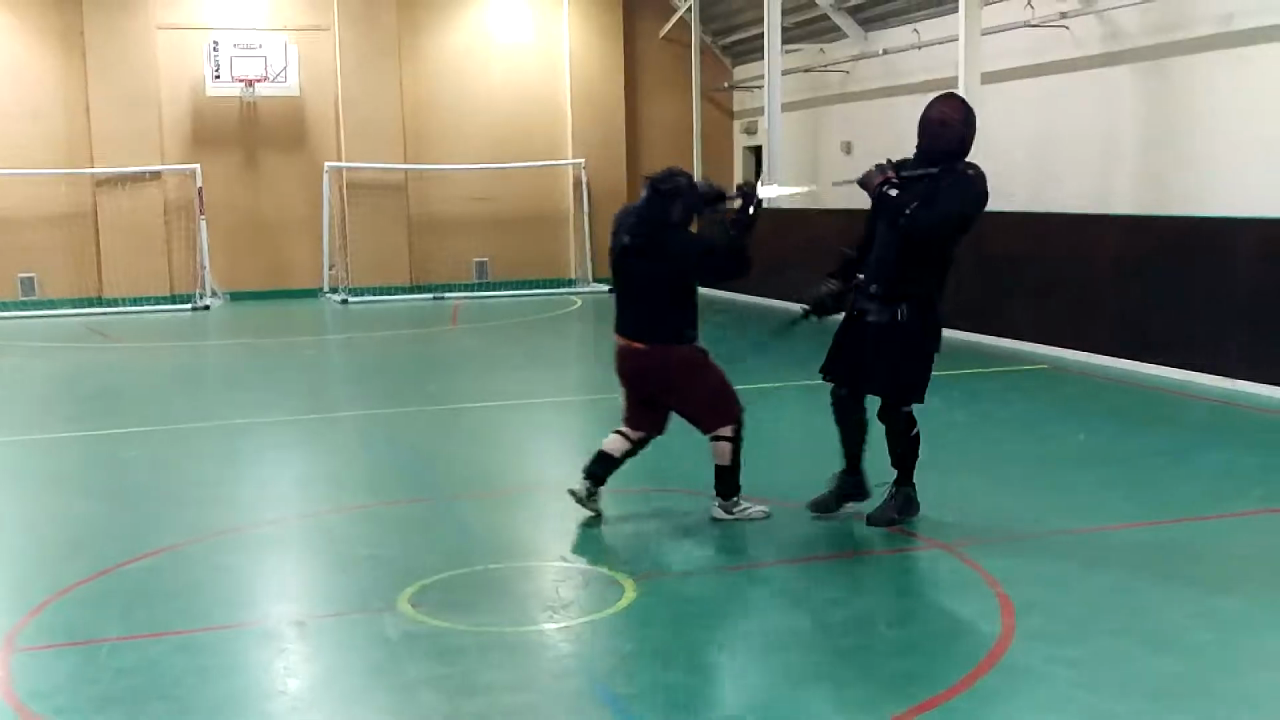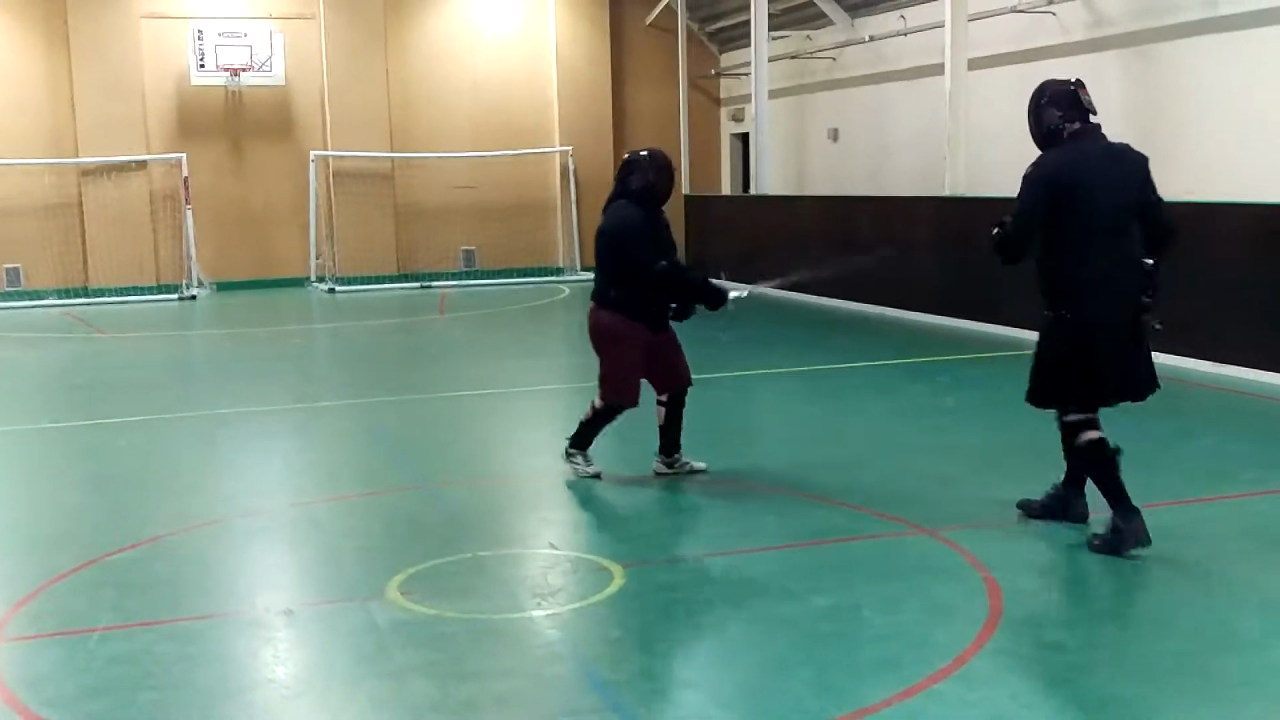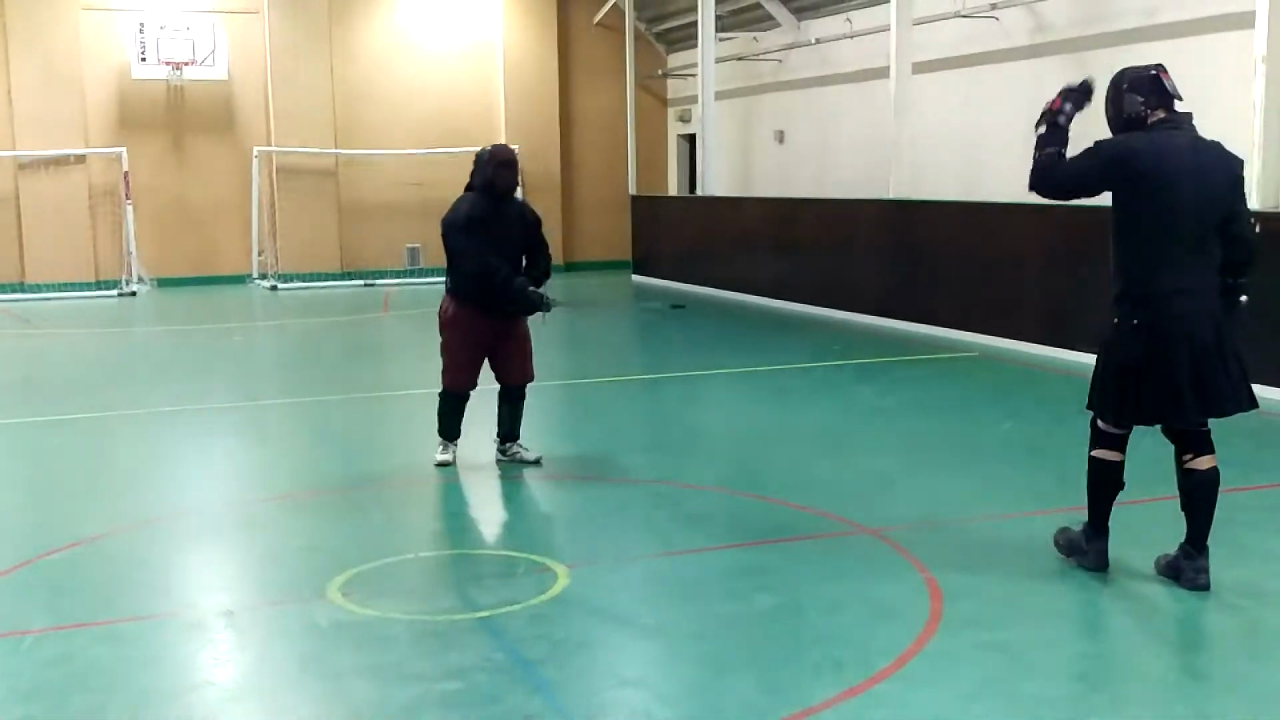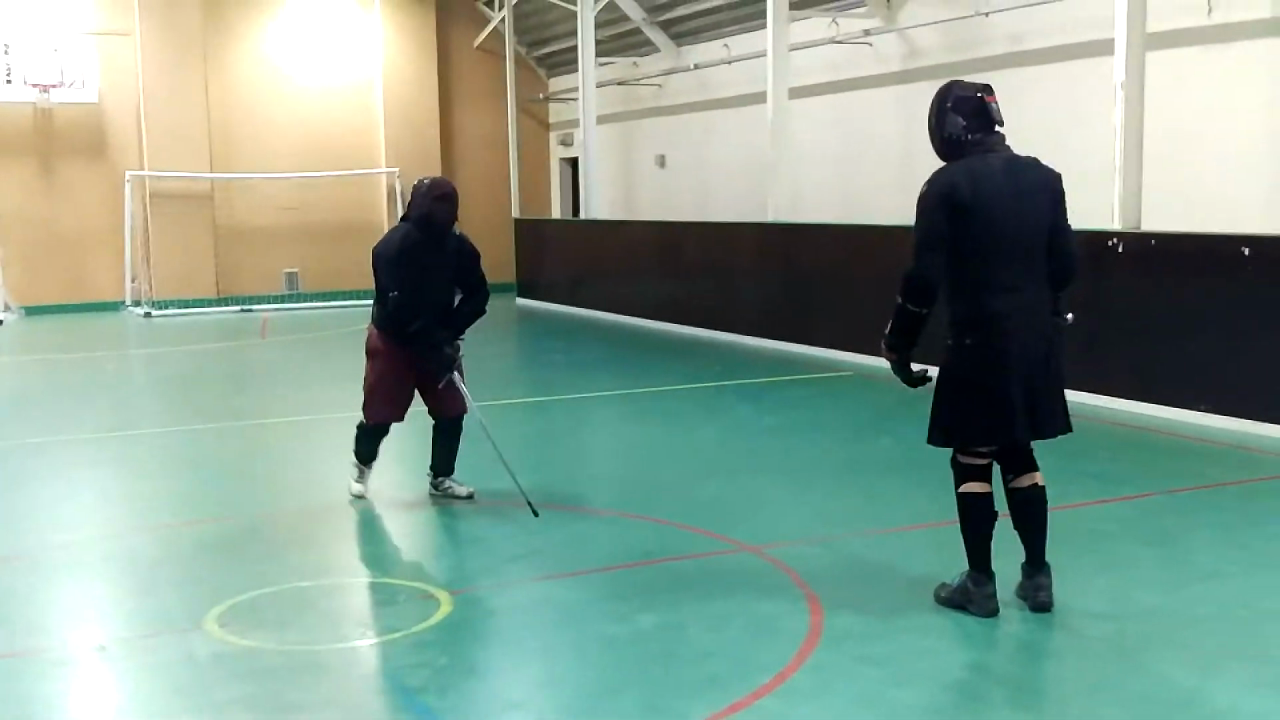
dt=1s
person 1, frame 1
left shoulder: (967, 180)
right shoulder: (902, 170)
left elbow: (928, 229)
left wrist: (888, 191)
right wrist: (839, 282)
left hip: (910, 310)
right hip: (870, 302)
left knee: (895, 406)
right knee: (845, 392)
left ankle: (904, 492)
right ankle: (851, 477)
person 1, frame 2
left shoulder: (1050, 168)
right shoulder: (1129, 161)
left elbow: (1014, 247)
right elbow: (1161, 231)
left wrist: (1001, 232)
right wrist: (1142, 281)
left hip: (1075, 309)
right hip: (1121, 306)
left knee: (1075, 409)
right knee: (1081, 403)
left ankle: (1126, 516)
right ankle: (1070, 493)
person 1, frame 3
left shoulder: (1130, 152)
right shoulder: (1223, 161)
left elbow: (1048, 181)
right elbow: (1240, 249)
left wrist: (1057, 116)
right wrist: (1220, 309)
left hip: (1146, 319)
right hip: (1203, 320)
left knee: (1110, 427)
right knee: (1193, 435)
left ankle: (1094, 539)
right ankle: (1194, 556)
person 1, frame 4
left shoulder: (948, 184)
right shoulder: (1042, 178)
left elbow: (925, 276)
right elbow: (1063, 265)
left wrist: (898, 343)
left hip: (980, 340)
right hip: (1035, 338)
left knee: (972, 462)
right knee: (1020, 456)
left ankle: (980, 583)
right ankle: (1037, 574)
person 2, frame 1
left shoulder: (625, 229)
right shoulder: (686, 248)
left elbow: (647, 205)
right elbow: (733, 263)
left wrist: (701, 199)
right wrist: (745, 214)
left hip: (630, 350)
right hip: (670, 353)
left knee: (639, 425)
right knee: (726, 416)
left ankle: (590, 484)
right ankle: (727, 501)
person 2, frame 2
left shoulder: (647, 216)
right shoulder: (625, 219)
left elbow: (662, 267)
right elbow: (657, 271)
left wrist: (681, 299)
right wrist: (704, 290)
left hip: (647, 316)
right hip: (616, 318)
left knee: (674, 384)
right knee: (617, 396)
left ankle: (670, 456)
right ankle: (576, 448)
person 2, frame 3
left shoulder: (521, 212)
right shoulder: (463, 214)
left elbow: (539, 256)
right elbow: (477, 265)
left wrist: (529, 287)
right wrist: (519, 289)
left hip: (509, 311)
right hip: (466, 309)
left knee: (516, 381)
right knee: (457, 383)
left ankle: (508, 443)
right ankle: (447, 442)
person 2, frame 4
left shoulder: (459, 246)
right shoulder: (394, 245)
left elbow: (476, 296)
right elbow: (394, 303)
left wrist: (449, 334)
right wrist: (429, 342)
left hip: (438, 341)
right hip: (393, 341)
left knee: (452, 412)
right knee: (379, 414)
left ankle: (441, 477)
right ankle: (362, 468)
